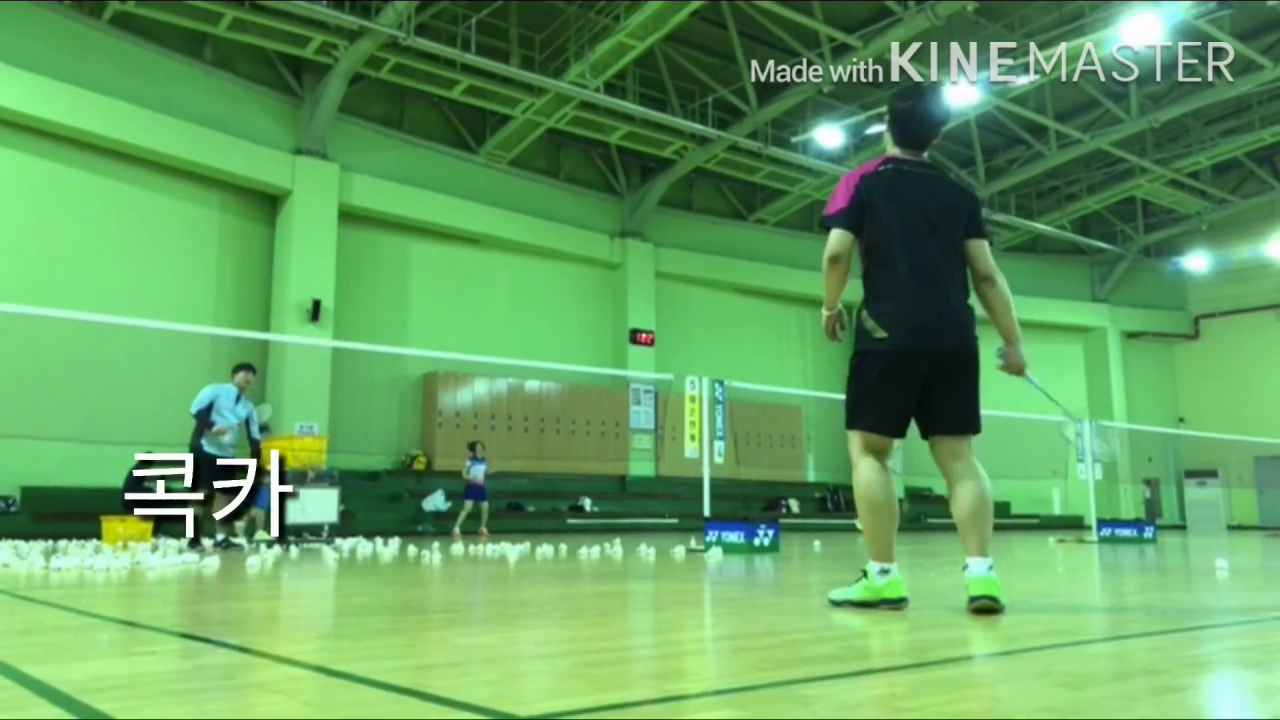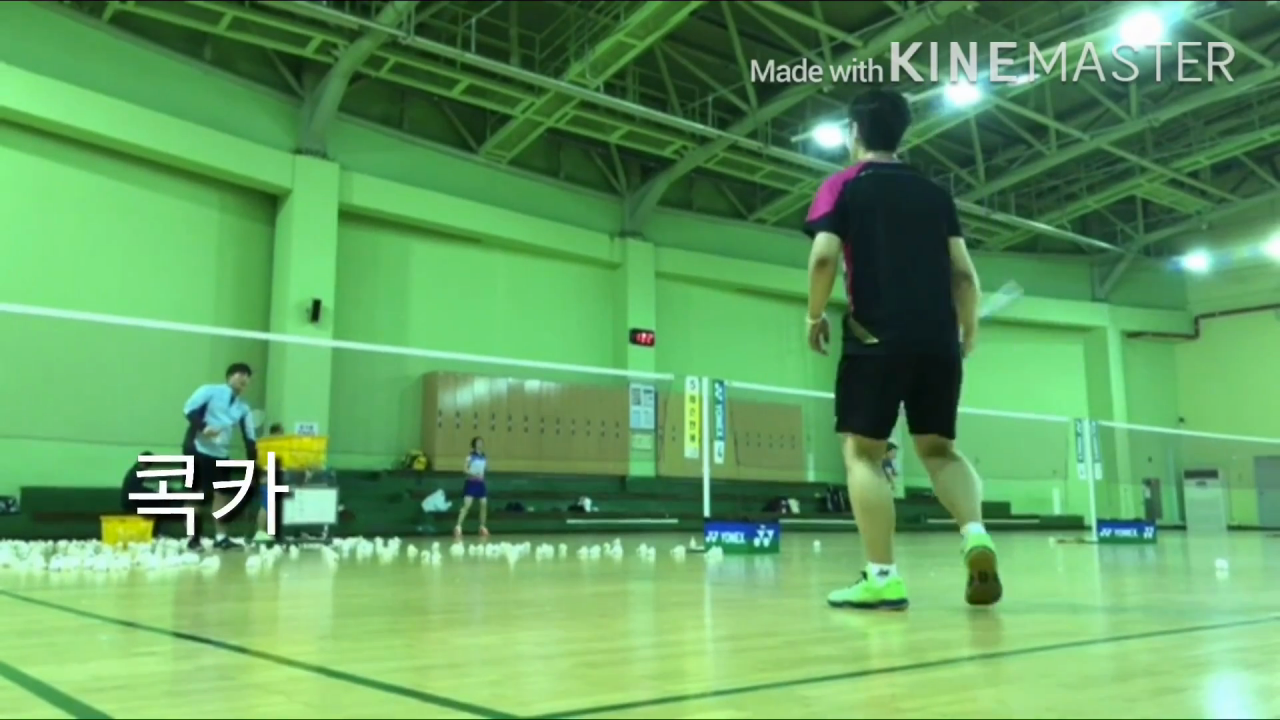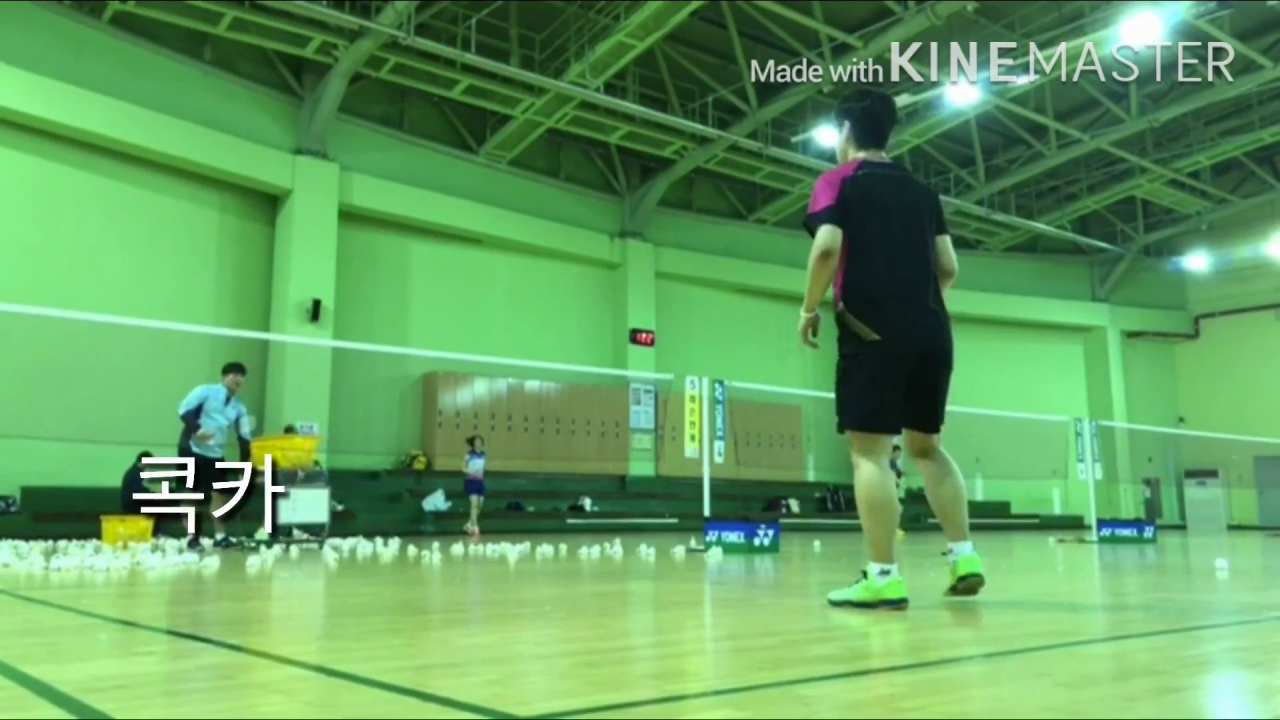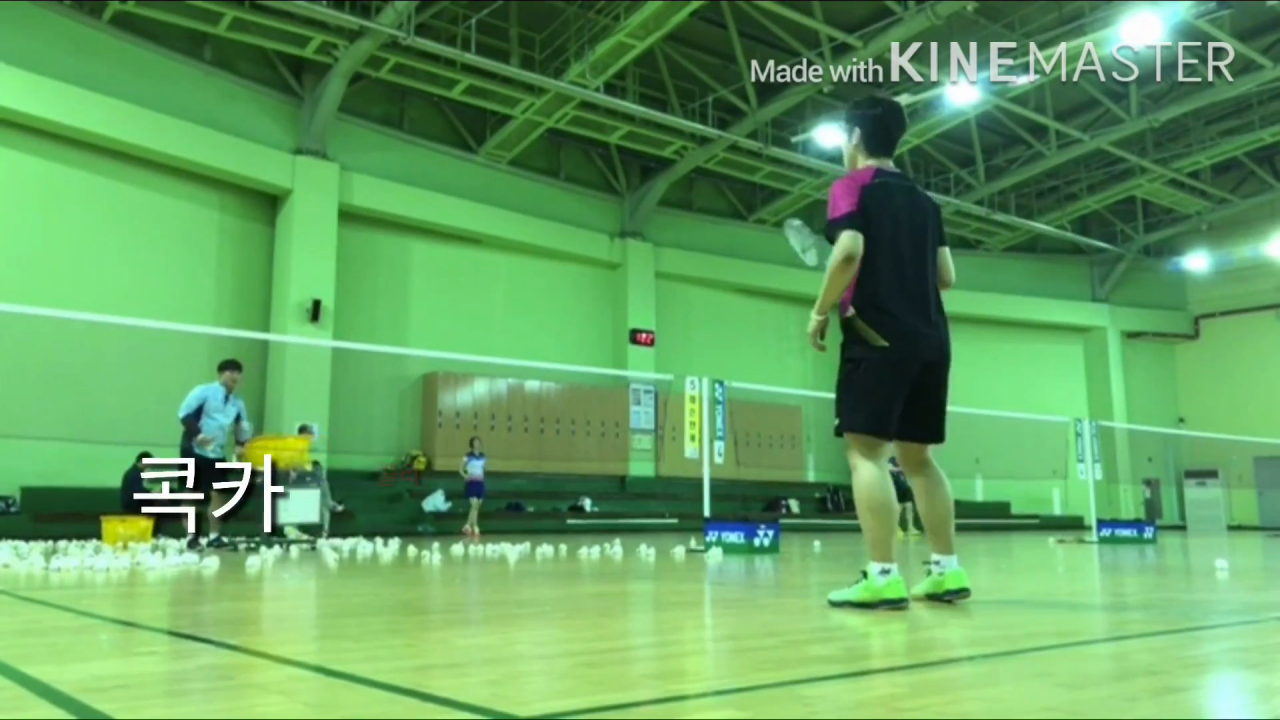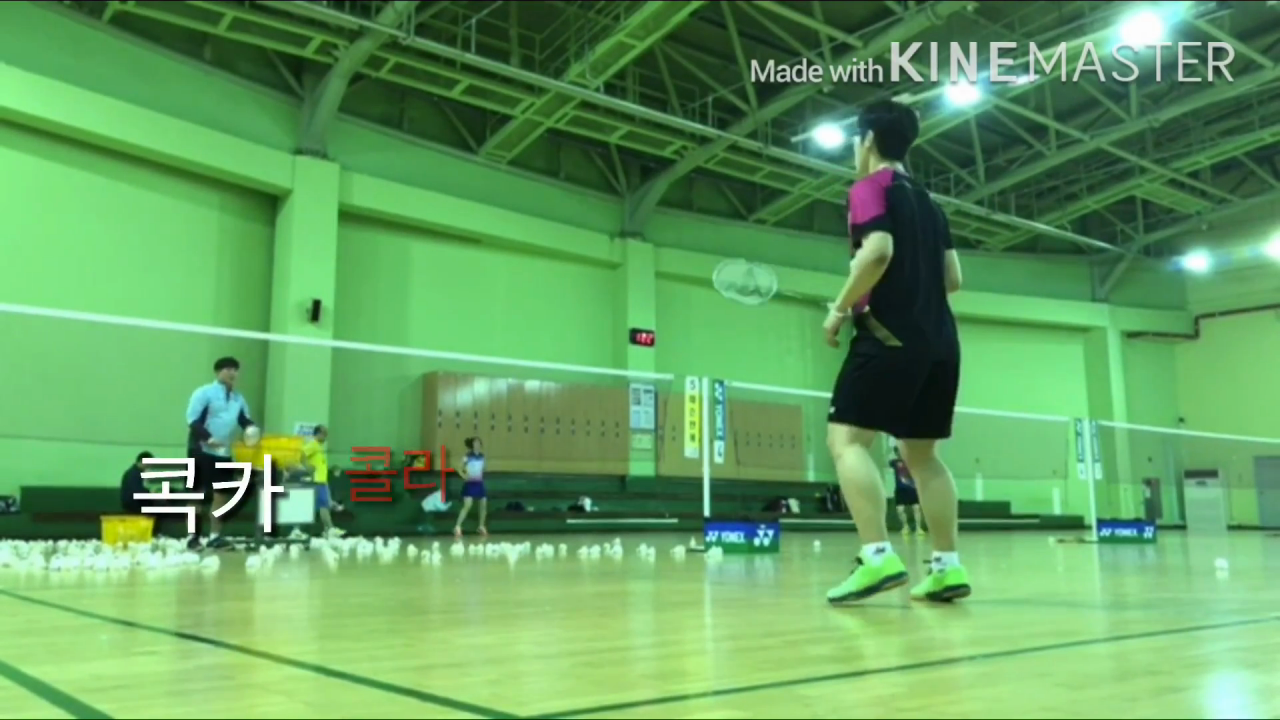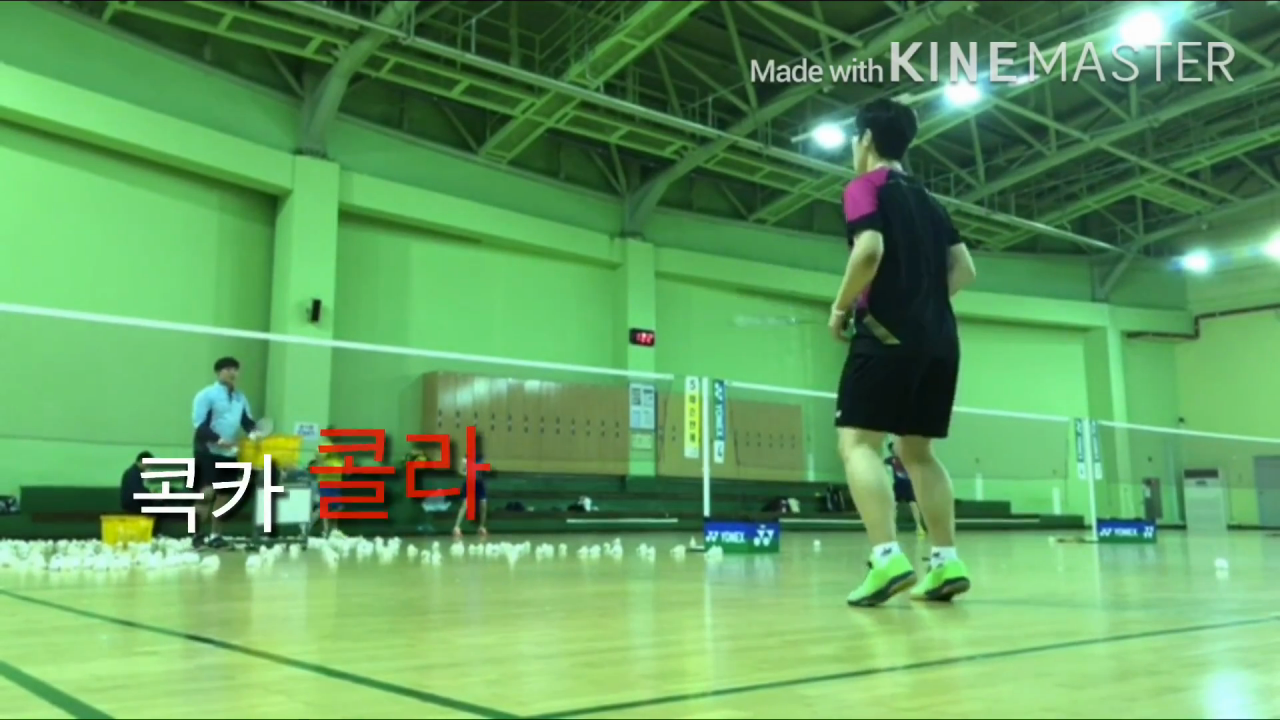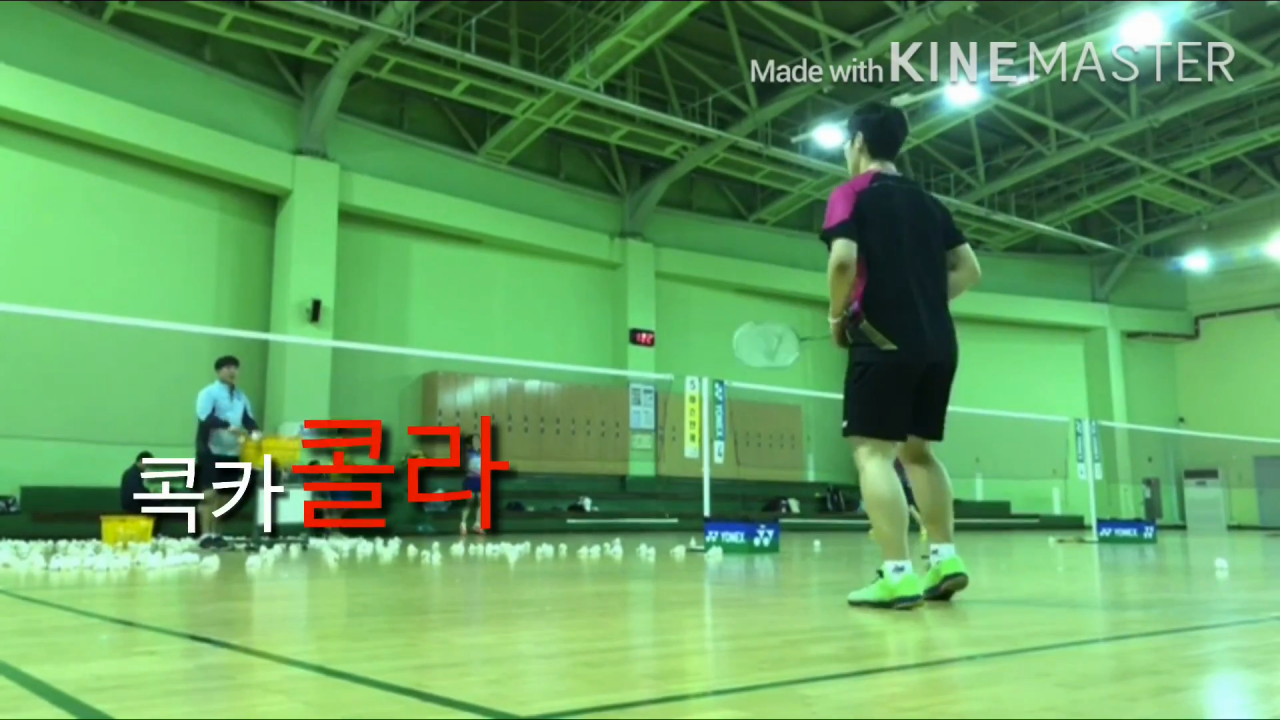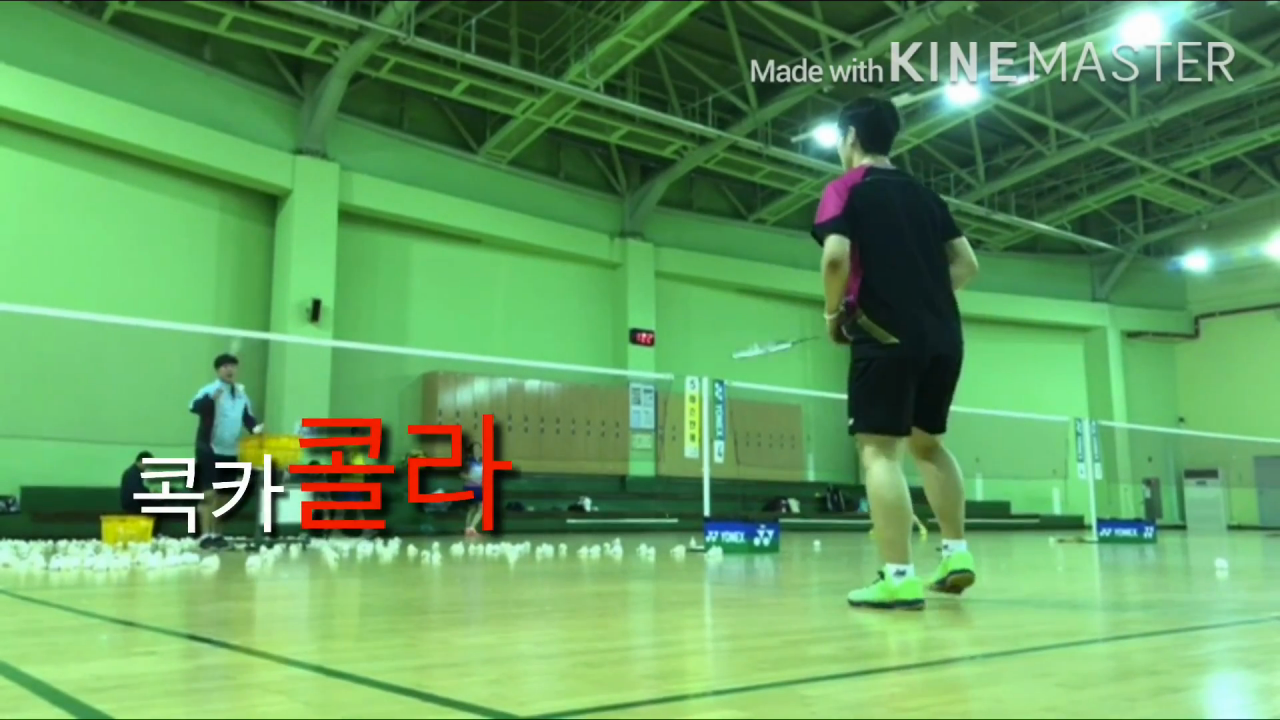
dt=0.2s
person 1, frame 1
left shoulder: (862, 182)
right shoulder: (959, 195)
left elbow: (836, 253)
right elbow: (986, 275)
left wrist: (830, 306)
right wrist: (1012, 341)
left hip: (887, 335)
right hip: (953, 338)
left knee: (868, 450)
right knee: (958, 456)
left ankle: (883, 576)
right ankle: (982, 572)
person 1, frame 2
left shoulder: (842, 187)
right shoulder: (935, 193)
left elbow: (824, 256)
right elbow: (963, 272)
left wrist: (815, 315)
right wrist: (965, 330)
left hip: (876, 338)
right hip: (938, 340)
left knee: (862, 453)
right knee: (938, 449)
left ankle: (882, 578)
right ankle: (976, 535)
person 1, frame 3
left shoulder: (838, 182)
right shoulder: (922, 192)
left elbow: (827, 249)
right elbow: (947, 267)
left wrist: (810, 309)
left hip: (871, 333)
right hip: (931, 334)
left knee: (869, 451)
right knee: (925, 446)
left ankle: (883, 578)
right ankle: (964, 557)
person 1, frame 4
left shoulder: (852, 187)
right shoulder: (924, 201)
left elbow: (849, 252)
right elbow: (946, 276)
left wrist: (821, 311)
left hip: (876, 340)
right hip: (930, 341)
left knee: (866, 453)
right knee: (917, 457)
left ankle: (882, 576)
right ankle: (948, 569)
person 1, frame 5
left shoulder: (871, 189)
right shoulder: (927, 202)
left elbow: (878, 253)
right elbow: (952, 278)
left wrist: (841, 308)
left hip: (889, 339)
right hip: (939, 342)
left knee: (847, 439)
right knee: (921, 454)
left ankle: (877, 557)
right ankle: (948, 567)
person 1, frame 6
left shoulder: (866, 187)
right shoulder: (927, 200)
left elbow: (869, 250)
right elbow: (963, 270)
left wrist: (841, 306)
left hip: (888, 337)
right hip: (939, 340)
left knee: (858, 443)
right knee: (917, 451)
left ankle: (887, 558)
right ankle: (946, 562)
person 1, frame 7
left shoulder: (851, 194)
right shoulder: (927, 202)
left elbow: (843, 259)
right elbow: (968, 270)
left wrist: (838, 315)
left hip: (884, 342)
right hip: (938, 343)
left knee: (873, 454)
right knee: (917, 451)
left ankle: (898, 575)
right ankle: (945, 558)
person 1, frame 8
left shoulder: (845, 189)
right shoulder: (924, 194)
left elbow: (836, 257)
right elbow: (965, 263)
left wrist: (834, 312)
left hip: (886, 337)
right hip: (944, 337)
left knee: (879, 451)
right knee: (927, 444)
left ankle: (898, 578)
right ankle: (956, 552)
person 2, frame 1
left shoulder: (248, 406)
right shoulder: (215, 390)
left elbow: (254, 436)
right elbow: (196, 409)
left wrist: (257, 462)
right wrist: (211, 426)
left hip: (227, 454)
right hip: (204, 448)
left knee: (225, 494)
right knee: (200, 492)
left ankle: (221, 537)
right ankle: (194, 536)
person 2, frame 2
left shoulder: (243, 407)
right shoulder: (210, 391)
left elbow: (249, 437)
right elbow: (189, 409)
left wrist: (253, 463)
right wrist: (203, 427)
left hip: (221, 455)
right hip: (197, 449)
left knee: (222, 494)
left ankle: (221, 537)
right ankle: (193, 537)
person 2, frame 3
left shoulder: (239, 407)
right shoulder: (205, 391)
left elbow: (244, 436)
right elbow: (184, 410)
left wrist: (246, 463)
right wrist: (197, 429)
left hip: (216, 455)
right hip: (192, 450)
left knee: (219, 494)
left ankle: (220, 536)
right ankle: (192, 537)
person 2, frame 4
left shoulder: (238, 403)
right shoulder: (203, 392)
left elbow: (242, 430)
right elbow: (184, 413)
left wrist: (240, 444)
right wrist: (197, 434)
left hip: (218, 455)
right hip: (194, 451)
left knee: (219, 494)
left ankle: (214, 536)
right ankle: (192, 537)
person 2, frame 5
left shoulder: (238, 399)
right shoulder: (204, 393)
left elbow: (245, 420)
right elbow: (192, 419)
left wrist: (250, 428)
right wrist: (207, 438)
left hip: (224, 454)
right hip: (202, 451)
left knee: (221, 495)
right knee: (197, 493)
left ankle: (215, 536)
right ankle: (193, 537)
person 2, frame 6
left shoulder: (240, 398)
right shoulder: (207, 395)
left elbow: (247, 420)
right elbow: (199, 423)
left wrist: (253, 431)
right wrist: (217, 439)
left hip: (230, 454)
right hip: (208, 452)
right knee: (207, 492)
left ankle: (215, 536)
right ankle: (199, 534)
person 2, frame 7
left shoulder: (241, 397)
right shoulder: (209, 393)
left elbow: (248, 419)
right elbow: (205, 417)
left wrist: (254, 431)
right wrist: (228, 426)
left hip: (231, 453)
right hip: (210, 451)
left knee: (223, 495)
right knee: (209, 493)
left ankle: (215, 534)
right ankle: (205, 536)
person 2, frame 8
left shoulder: (240, 394)
right shoulder: (209, 391)
left elbow: (247, 416)
right elbow: (195, 406)
left wrist: (255, 426)
right wrist: (212, 398)
left hip: (230, 452)
right hip: (210, 450)
left knee: (221, 495)
right knee: (208, 493)
left ankle: (215, 534)
right ankle: (205, 536)
